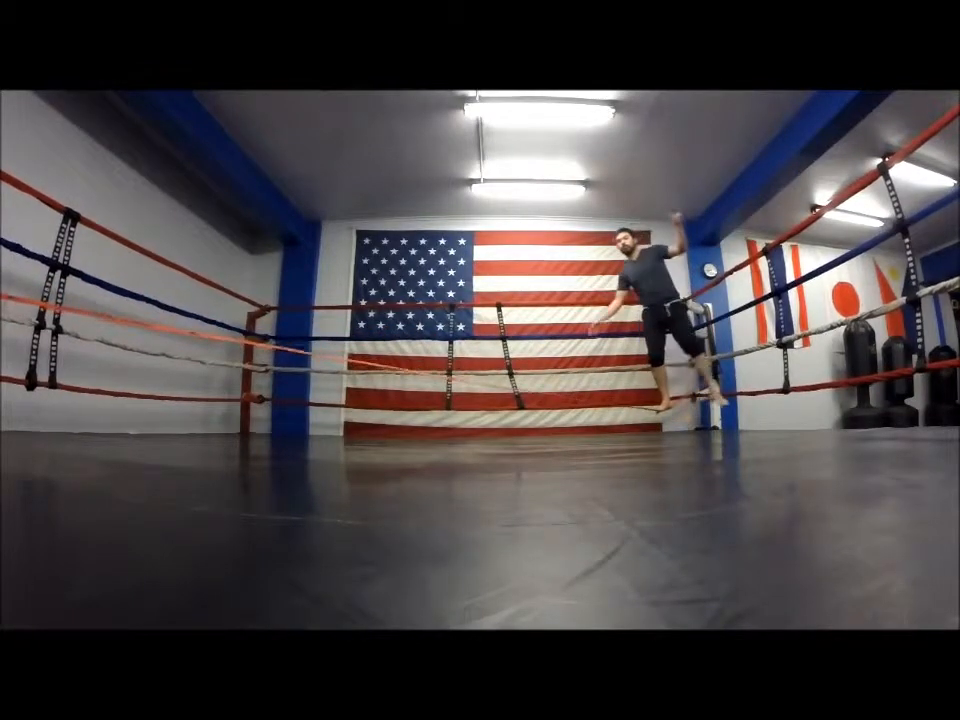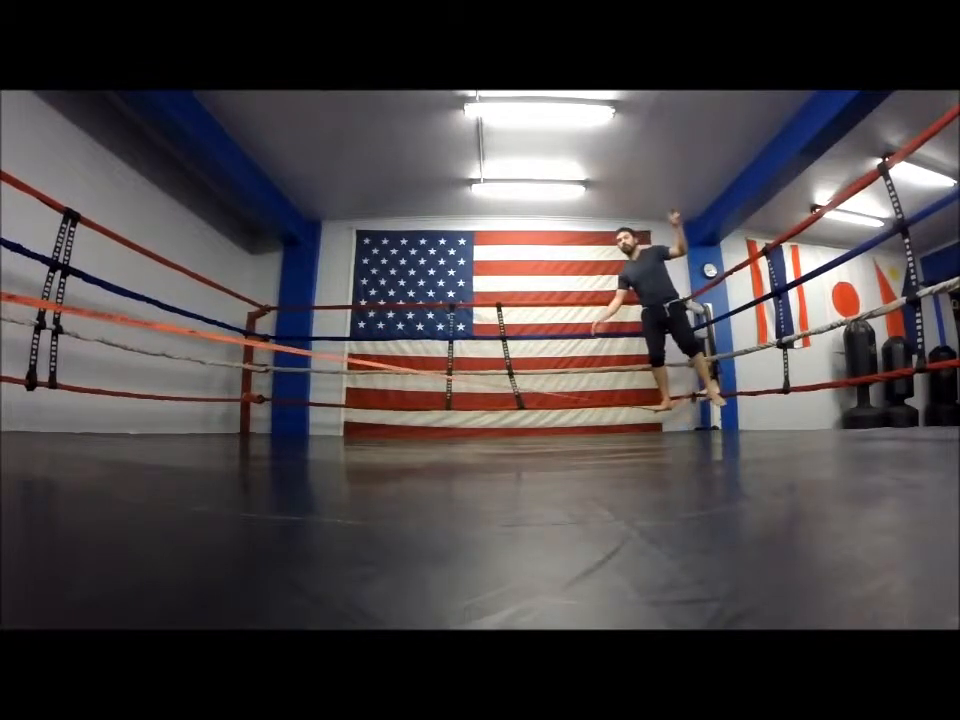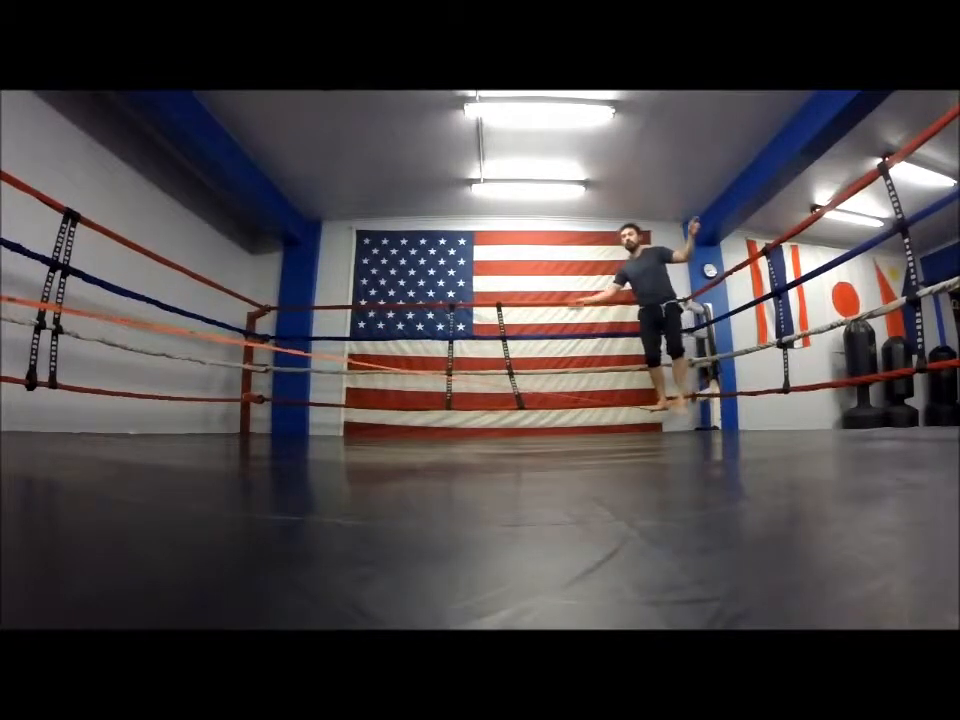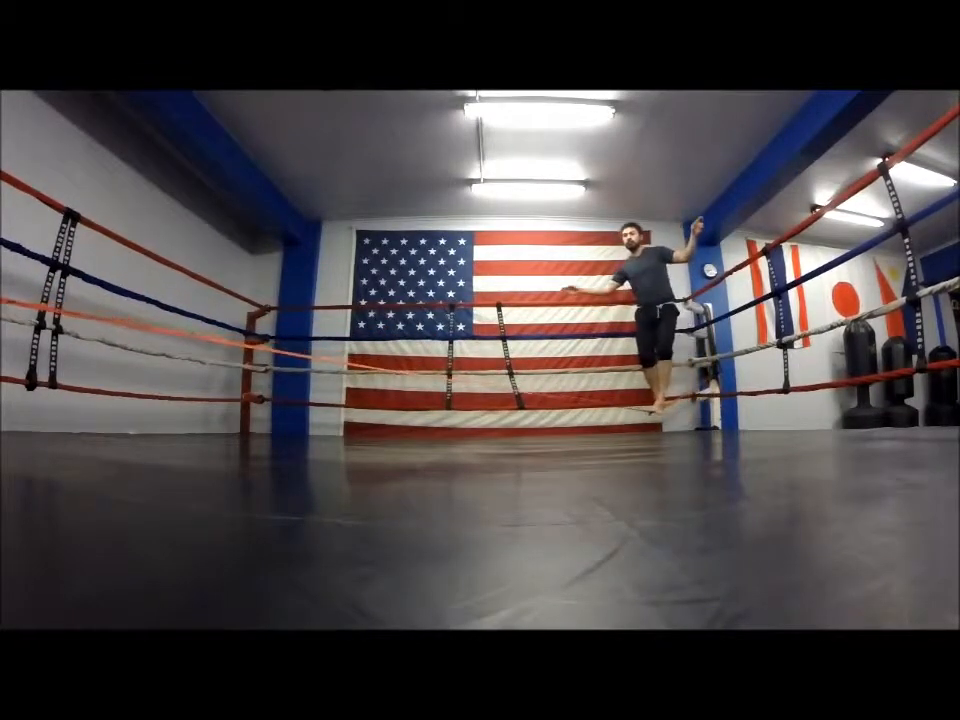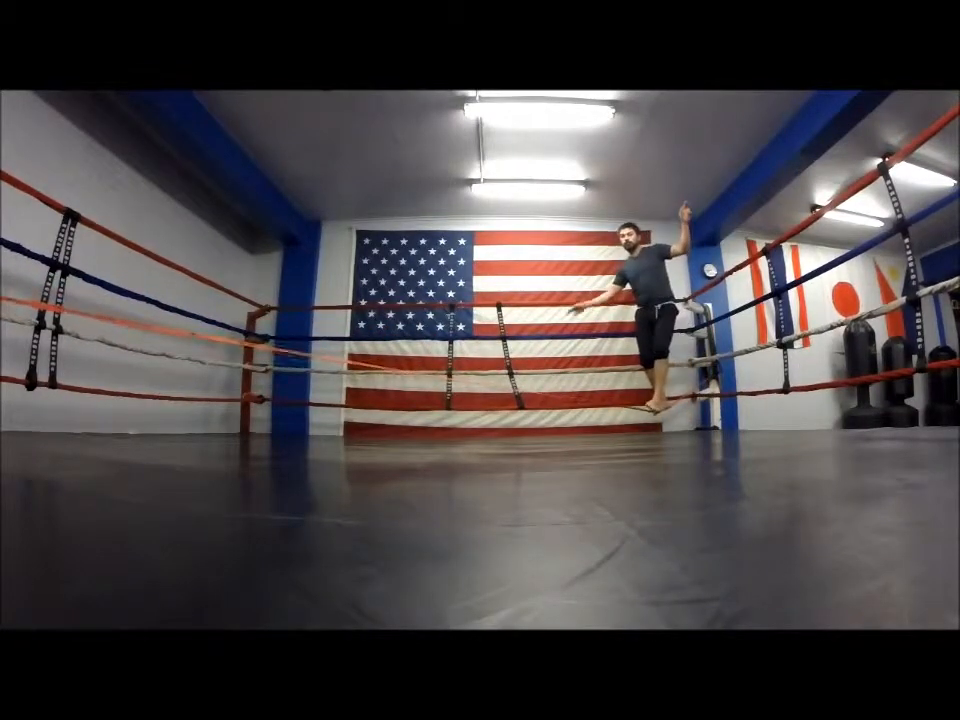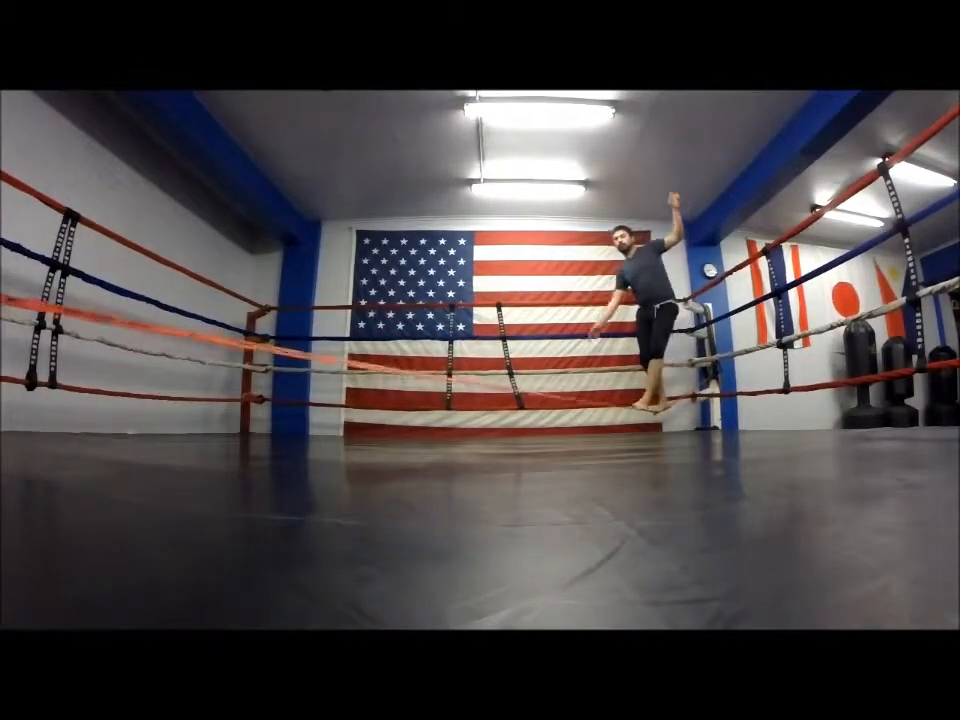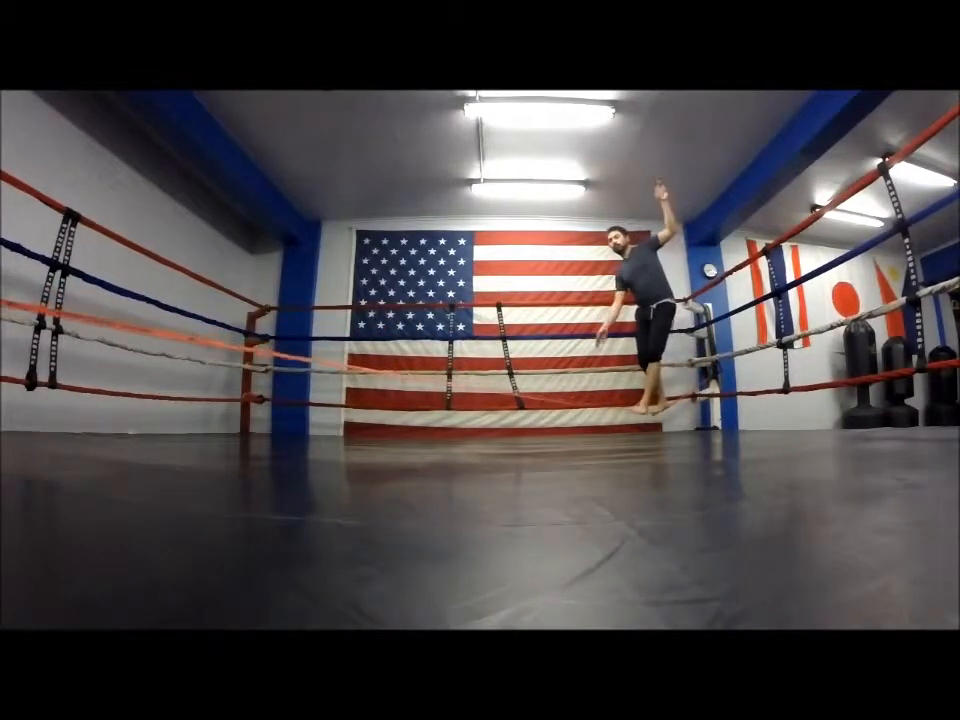
dt=0.2s
person 1, frame 1
left shoulder: (653, 252)
right shoulder: (625, 272)
left elbow: (680, 248)
right elbow: (617, 300)
left wrist: (678, 226)
right wrist: (600, 319)
left hip: (672, 306)
right hip: (651, 313)
left knee: (692, 345)
right knee: (655, 356)
left ankle: (713, 390)
right ankle: (665, 399)
person 1, frame 2
left shoulder: (654, 253)
right shoulder: (625, 272)
left elbow: (680, 250)
right elbow: (619, 300)
left wrist: (677, 227)
right wrist: (602, 318)
left hip: (672, 307)
right hip: (650, 314)
left knee: (690, 345)
right knee: (655, 357)
left ankle: (711, 389)
right ankle: (666, 400)
person 1, frame 3
left shoulder: (656, 252)
right shoulder: (626, 268)
left elbow: (684, 256)
right elbow: (610, 292)
left wrist: (691, 236)
right wrist: (586, 300)
left hip: (668, 307)
right hip: (647, 312)
left knee: (675, 348)
right knee: (651, 356)
left ankle: (680, 397)
right ankle: (662, 399)
person 1, frame 4
left shoulder: (657, 252)
right shoulder: (626, 267)
left elbow: (685, 257)
right elbow: (607, 287)
left wrist: (694, 236)
right wrist: (581, 289)
left hip: (665, 308)
right hip: (644, 312)
left knee: (664, 350)
right knee: (645, 356)
left ankle: (661, 399)
right ankle: (658, 399)
person 1, frame 5
left shoulder: (655, 251)
right shoulder: (625, 268)
left elbow: (682, 249)
right elbow: (609, 293)
left wrist: (684, 223)
right wrist: (587, 304)
left hip: (665, 308)
right hip: (644, 312)
left knee: (660, 349)
right knee: (646, 357)
left ankle: (656, 397)
right ankle: (662, 400)
person 1, frame 6
left shoulder: (650, 249)
right shoulder: (623, 271)
left elbow: (677, 237)
right elbow: (615, 300)
left wrist: (675, 210)
right wrist: (601, 321)
left hip: (665, 306)
right hip: (644, 311)
left knee: (655, 351)
right knee: (646, 356)
left ankle: (646, 399)
right ankle: (662, 400)
person 1, frame 7
left shoulder: (646, 247)
right shoulder: (621, 272)
left elbow: (672, 230)
right elbow: (618, 302)
left wrist: (664, 201)
right wrist: (607, 325)
left hip: (663, 306)
right hip: (643, 311)
left knee: (653, 353)
right knee: (644, 357)
left ankle: (645, 403)
right ankle: (661, 400)
